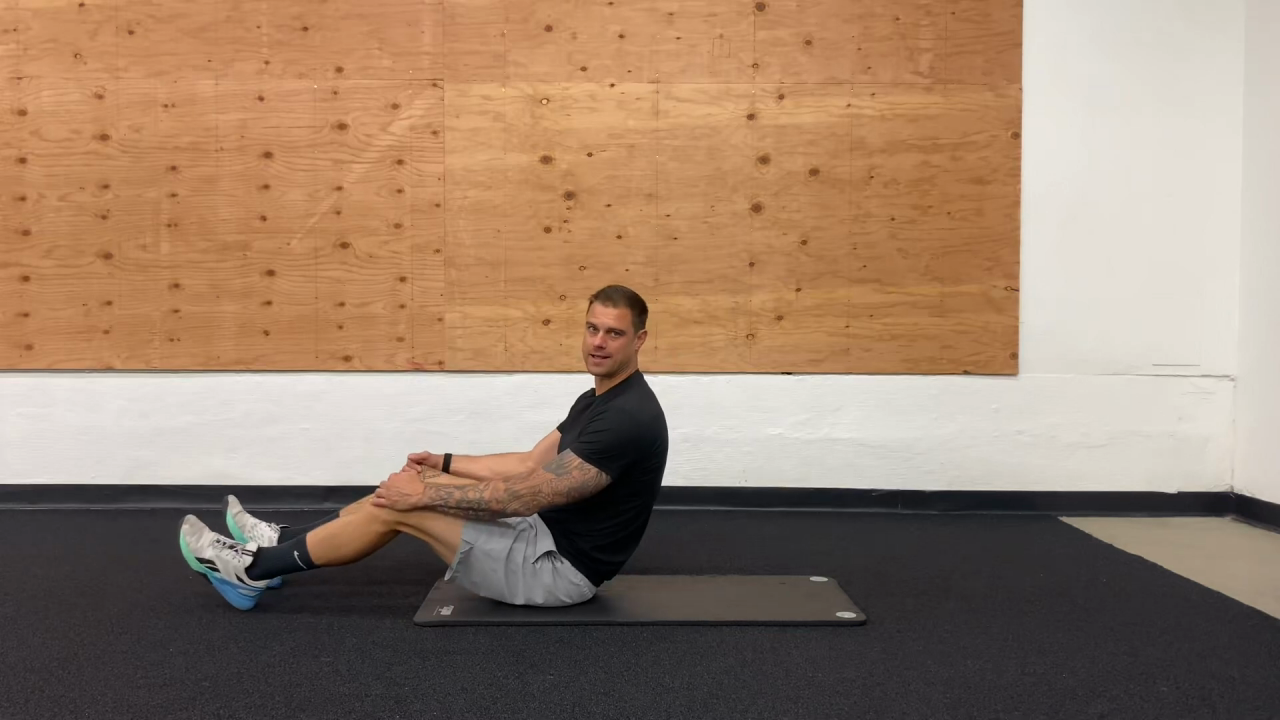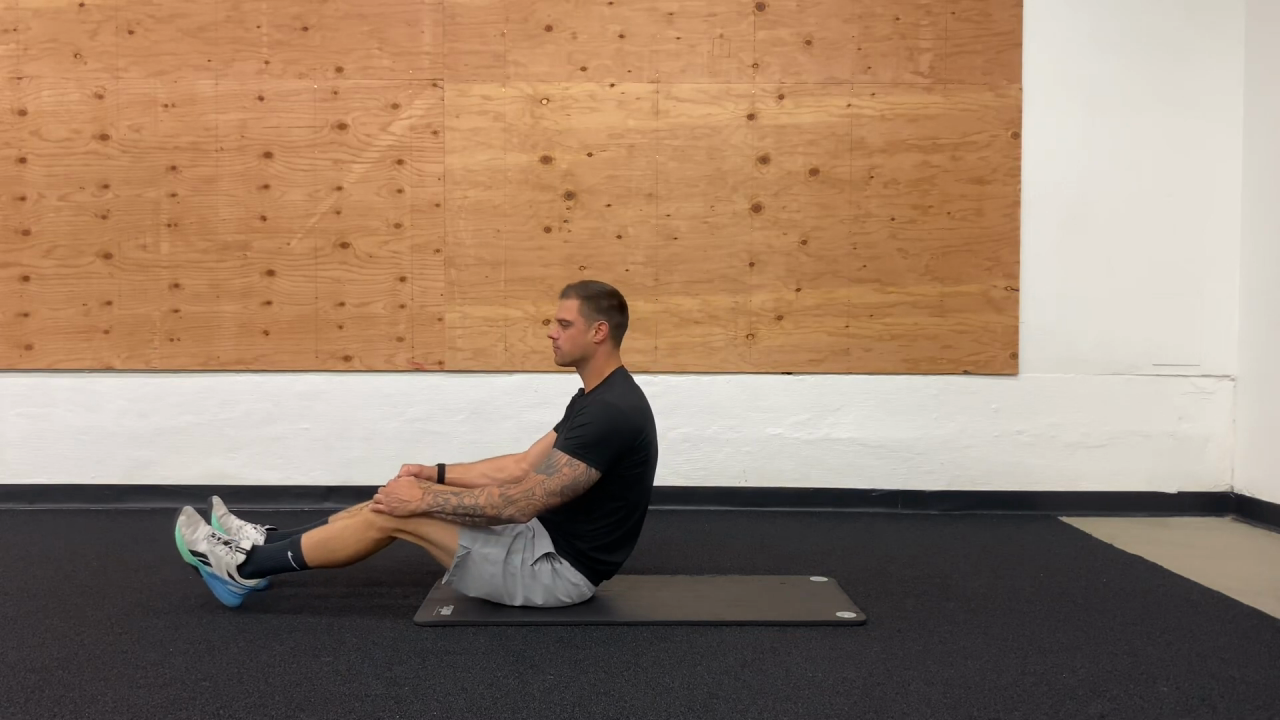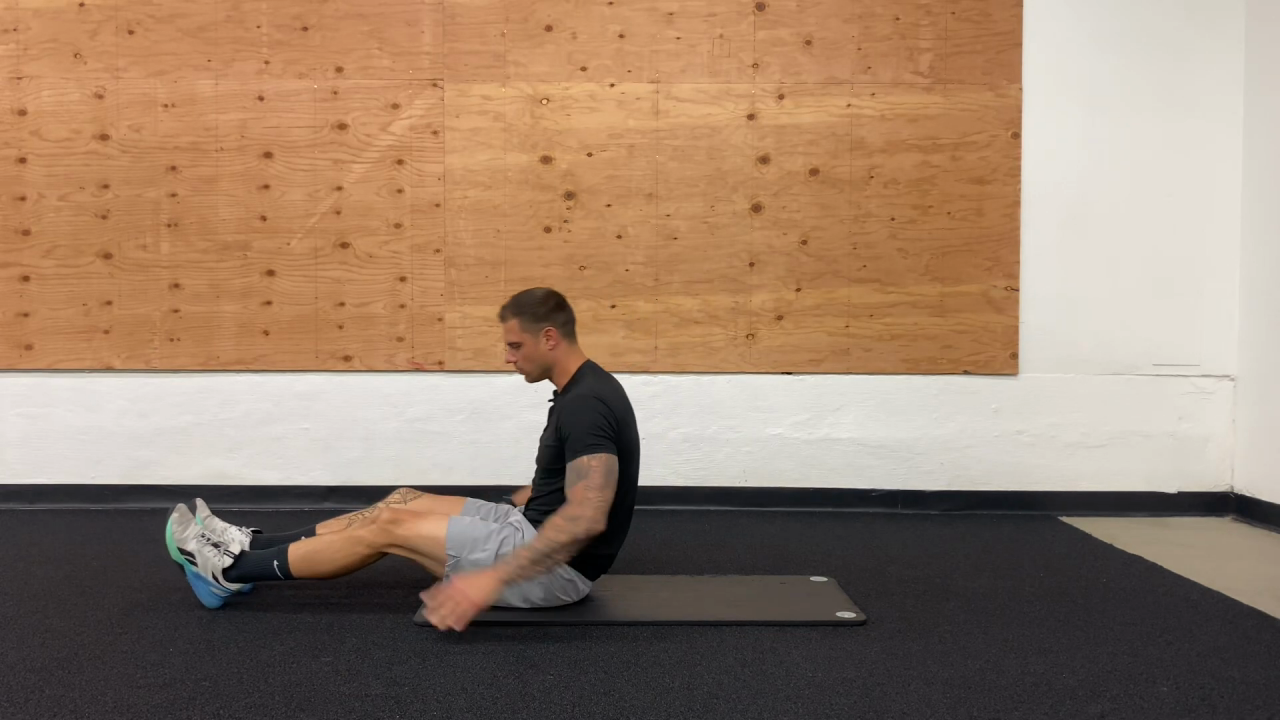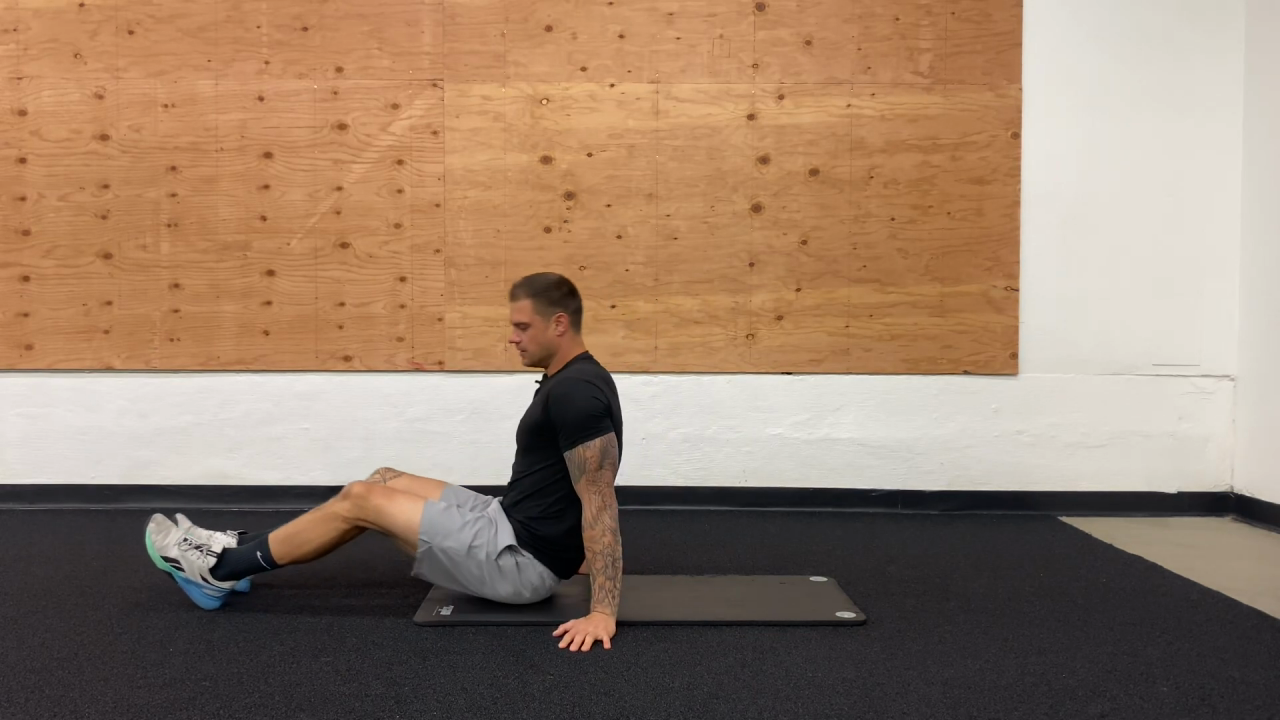
dt=0.7s
person 1, frame 1
left shoulder: (628, 419)
right shoulder: (598, 399)
left elbow: (527, 496)
right elbow: (533, 466)
left wrist: (426, 495)
right wrist: (443, 463)
left hip: (560, 567)
right hip: (554, 536)
left knee: (400, 506)
right knee: (418, 479)
left ankle: (251, 569)
right ankle: (278, 541)
person 1, frame 2
left shoulder: (611, 413)
right shoulder: (597, 398)
left elbow: (522, 503)
right elbow: (526, 468)
left wrist: (425, 500)
right wrist: (435, 474)
left hip: (557, 569)
right hip: (553, 539)
left knee: (394, 514)
right knee: (403, 492)
left ankle: (244, 566)
right ankle: (266, 544)
person 1, frame 3
left shoulder: (587, 406)
right shoulder: (583, 390)
left elbow: (587, 519)
left wrist: (494, 579)
right wrist: (529, 496)
left hip: (554, 568)
right hip: (537, 530)
left knee: (389, 528)
right knee: (400, 504)
left ankle: (231, 569)
right ankle: (249, 548)
person 1, frame 4
left shoulder: (574, 392)
right shoulder: (576, 380)
left elbow: (599, 502)
right elbow: (586, 497)
left wrist: (602, 612)
right wrist: (574, 551)
left hip: (521, 560)
right hip: (518, 527)
left knee: (360, 501)
right knee: (385, 481)
left ankle: (220, 570)
right ankle: (239, 548)
